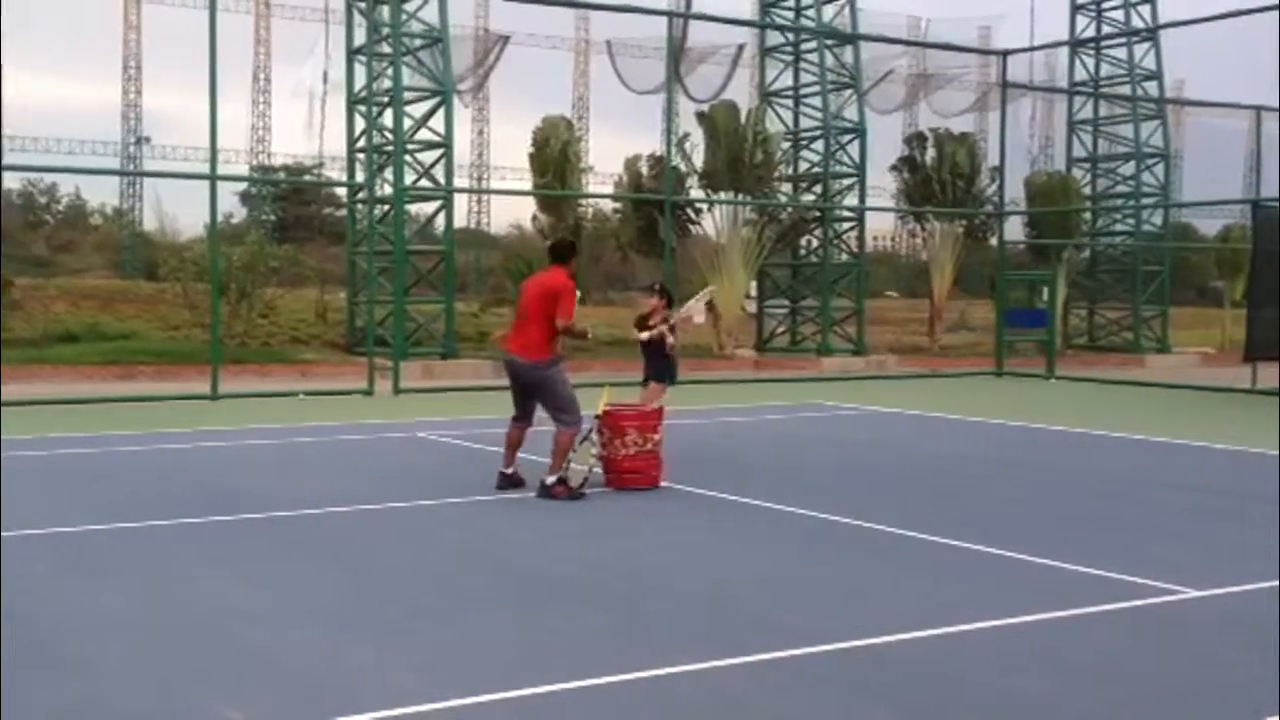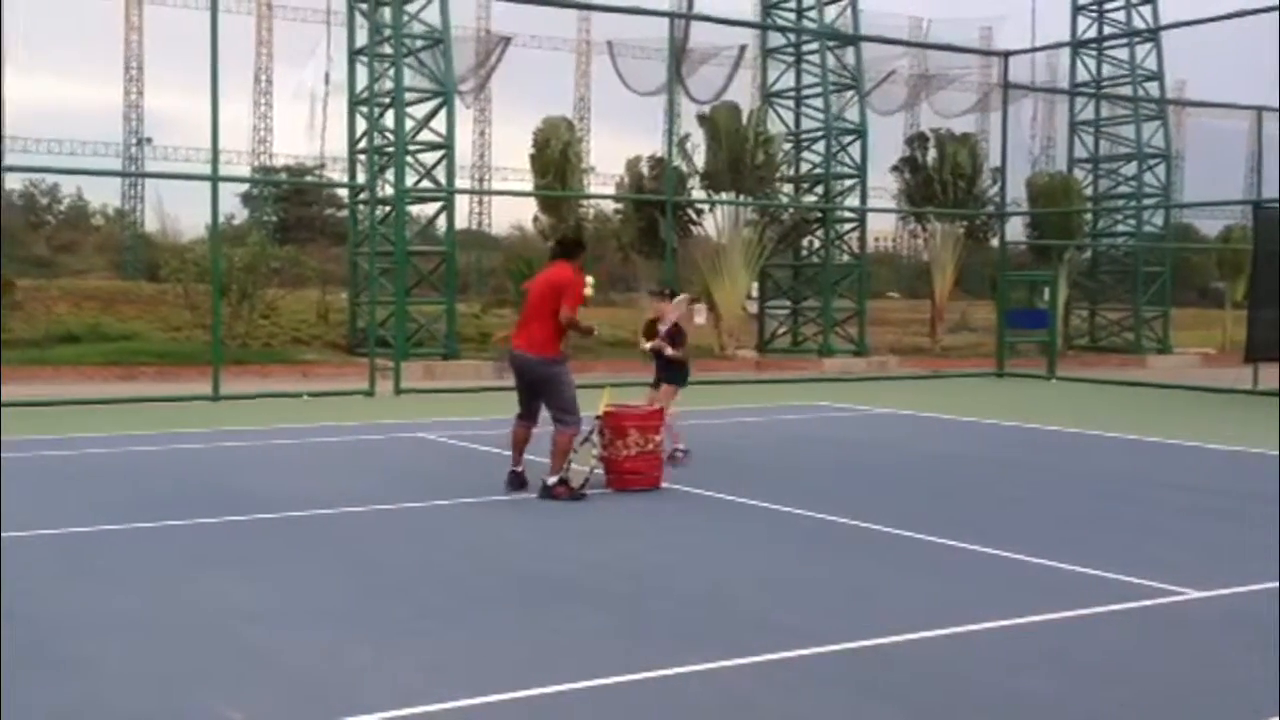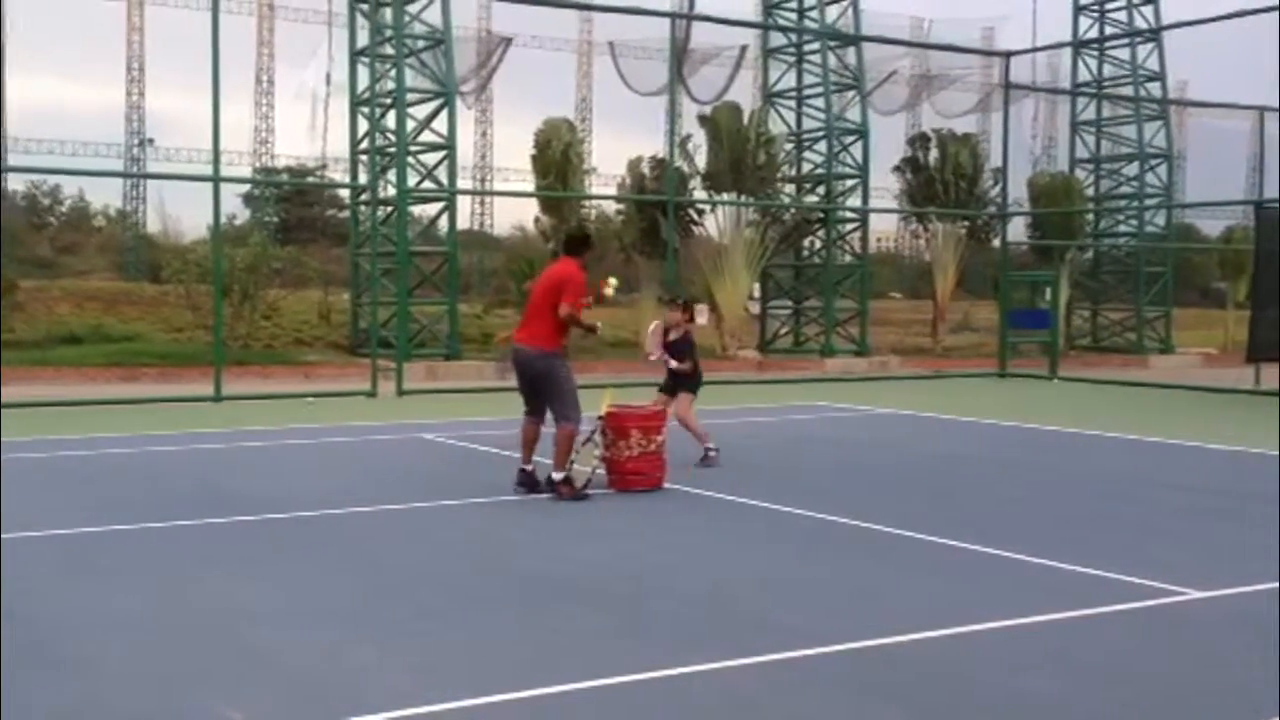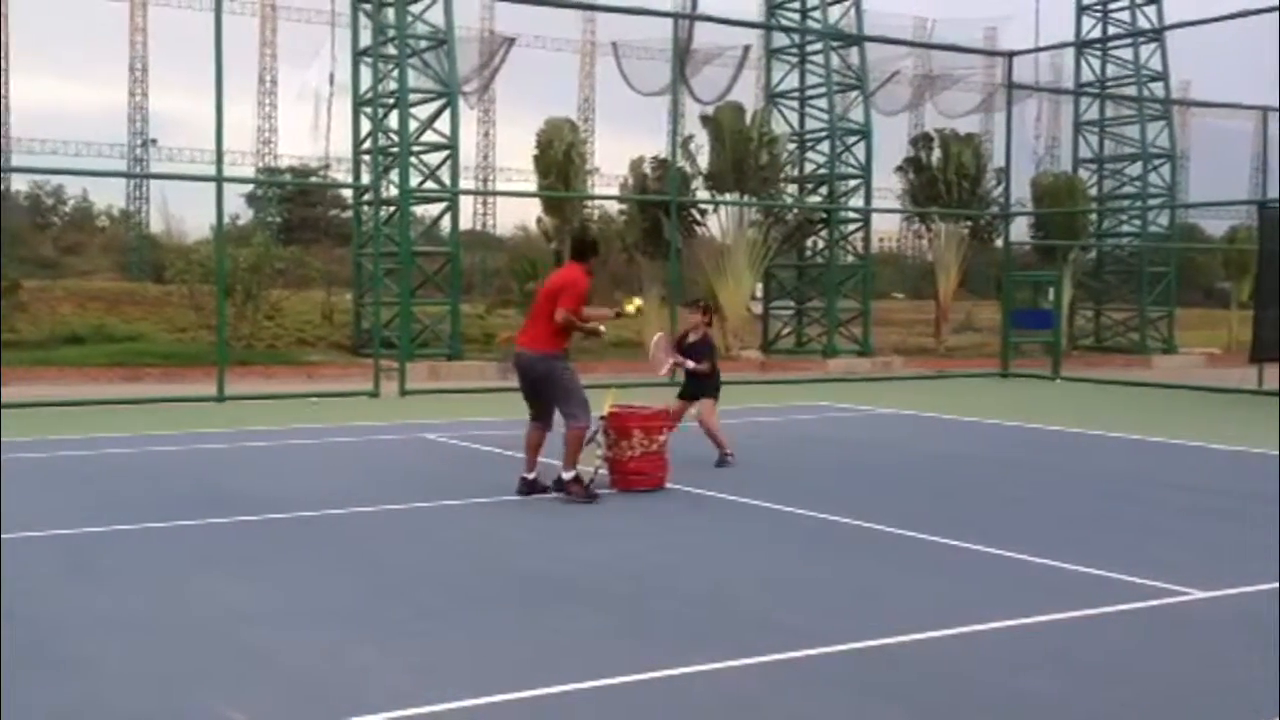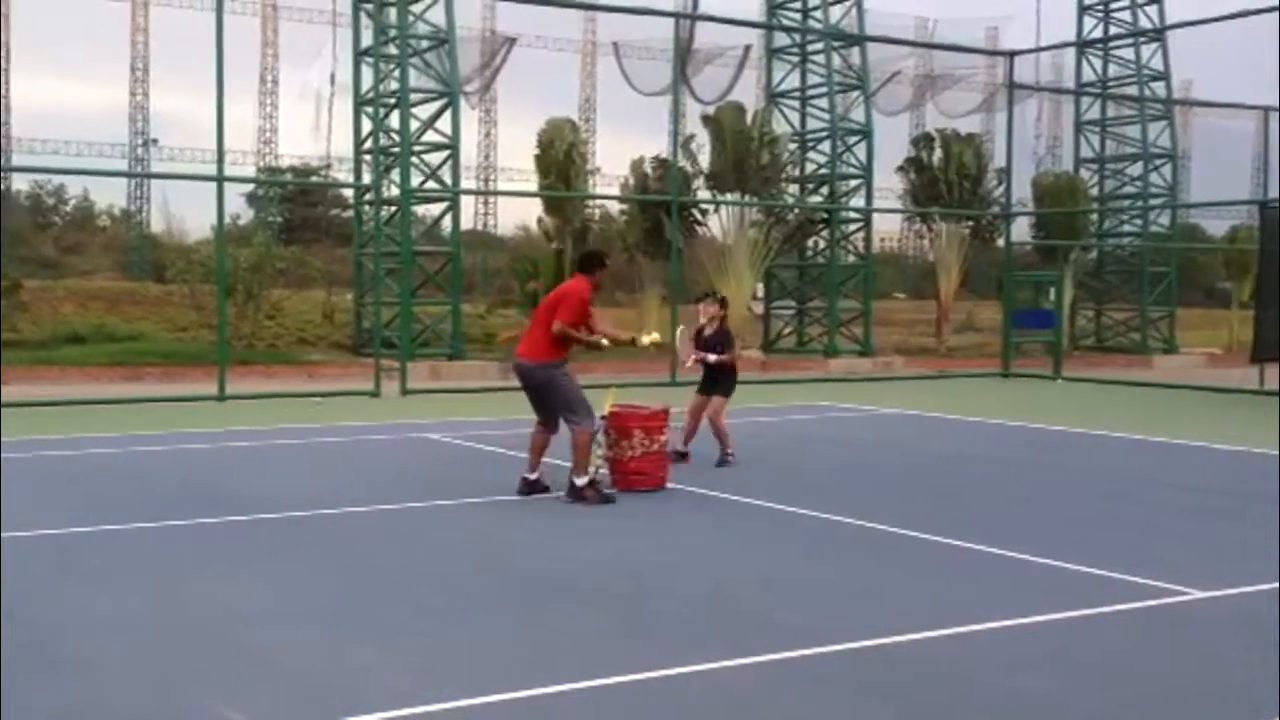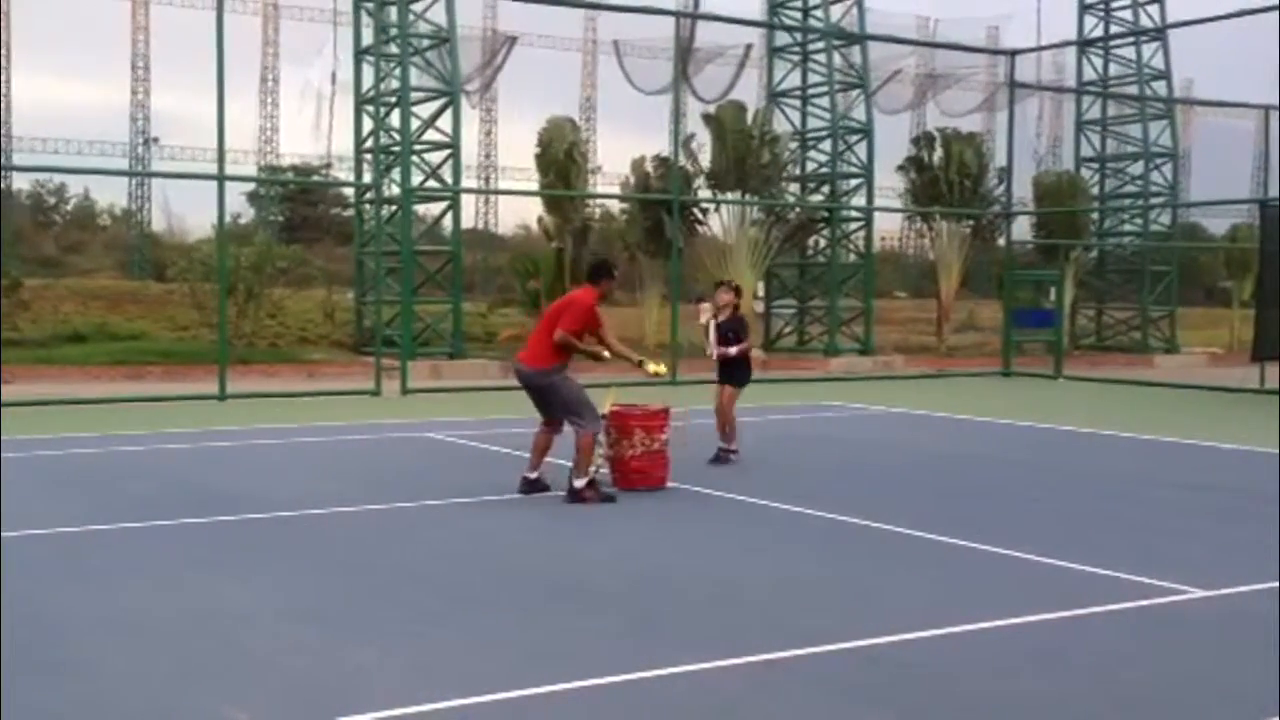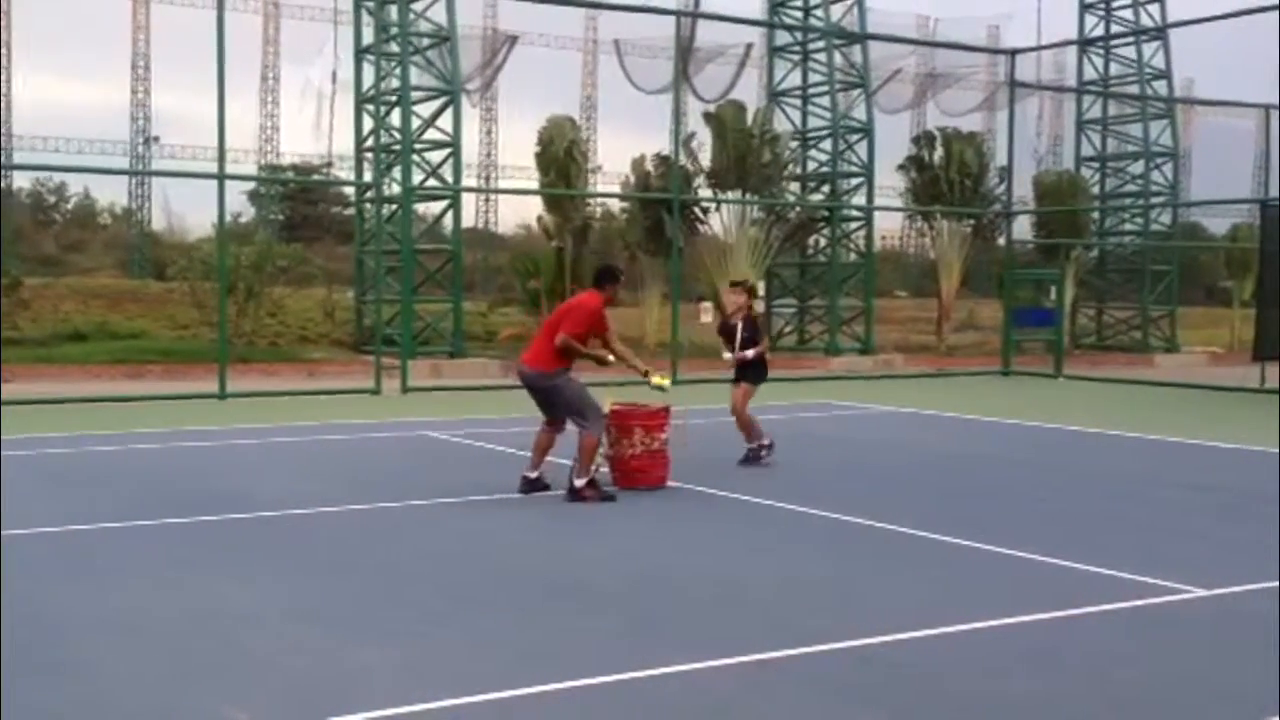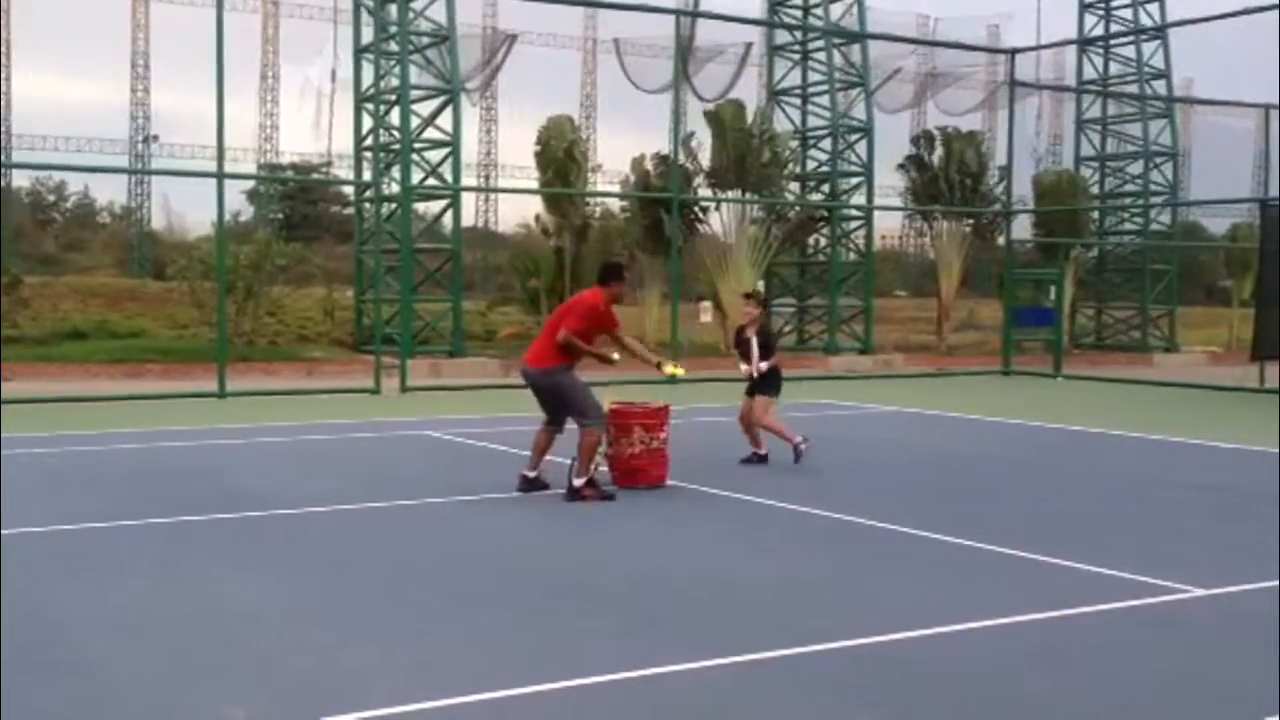
dt=0.1s
person 1, frame 1
left shoulder: (533, 280)
right shoulder: (565, 283)
right elbow: (562, 325)
right wrist: (579, 332)
left hip: (513, 356)
right hip: (539, 361)
left knee: (521, 417)
right knee: (570, 420)
left ankle: (507, 473)
right ankle: (552, 482)
person 1, frame 2
left shoulder: (542, 275)
right shoulder: (573, 278)
right elbow: (566, 318)
right wrist: (584, 328)
left hip: (519, 352)
right hip: (545, 357)
left knee: (526, 415)
right knee: (569, 421)
left ankle: (516, 473)
right ankle: (553, 483)
person 1, frame 3
left shoulder: (551, 270)
right shoulder: (576, 274)
right elbow: (565, 314)
left wrist: (590, 300)
right wrist: (587, 326)
left hip: (521, 347)
right hip: (546, 352)
left knee: (534, 412)
right knee: (568, 416)
left ankle: (526, 472)
right ankle: (558, 479)
person 1, frame 4
left shoulder: (562, 276)
right shoulder: (578, 280)
left elbow: (579, 312)
right elbow: (561, 319)
left wrist: (616, 312)
right wrist: (588, 329)
left hip: (524, 352)
right hip: (546, 356)
left knee: (540, 417)
right knee: (578, 415)
left ankle: (529, 478)
right ankle: (569, 479)
person 1, frame 5
left shoulder: (571, 288)
right shoulder: (580, 292)
left elbow: (596, 328)
right elbow: (558, 329)
left wrist: (632, 339)
right wrist: (588, 342)
left hip: (525, 361)
right hip: (544, 364)
left knee: (547, 421)
right knee: (583, 420)
left ankle: (530, 478)
right ankle: (580, 484)
person 1, frame 6
left shoulder: (585, 302)
right shoulder: (583, 302)
left elbow: (609, 340)
right elbow: (560, 338)
left wrist: (640, 361)
right wrist: (589, 351)
left hip: (527, 367)
right hip: (544, 370)
left knee: (552, 421)
right knee: (588, 421)
left ankle: (531, 477)
right ankle: (580, 486)
person 1, frame 7
left shoulder: (595, 311)
right shoulder: (586, 306)
left elbow: (614, 346)
right elbow: (561, 342)
left wrist: (645, 370)
right wrist: (592, 355)
left hip: (530, 369)
right hip: (547, 372)
left knee: (554, 421)
right knee: (593, 421)
left ankle: (531, 477)
right ankle: (580, 485)
person 1, frame 8
left shoulder: (603, 310)
right shoulder: (590, 304)
left elbow: (626, 340)
right elbow: (562, 338)
left wrist: (658, 362)
right wrist: (597, 354)
left hip: (534, 367)
right hip: (550, 369)
left knee: (555, 420)
right knee: (595, 421)
left ankle: (530, 476)
right ankle: (580, 485)
